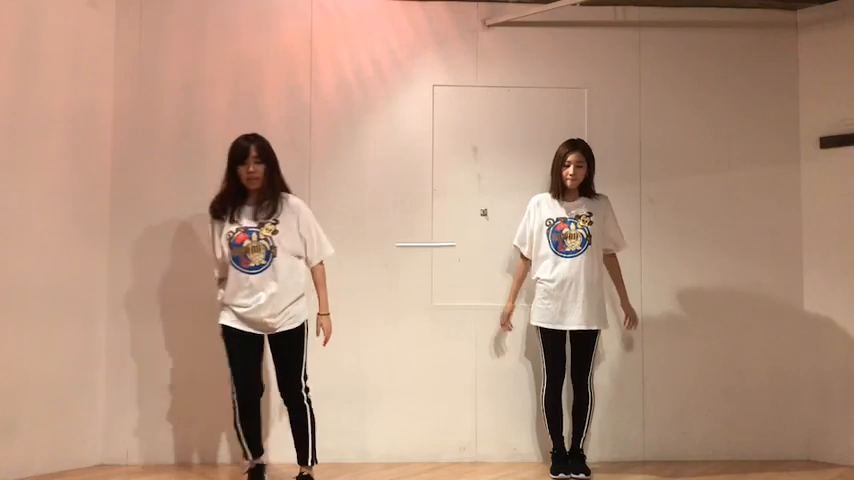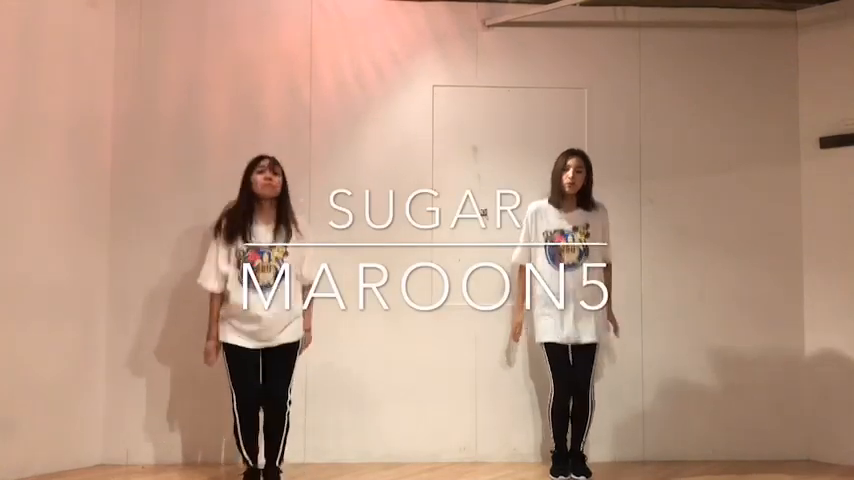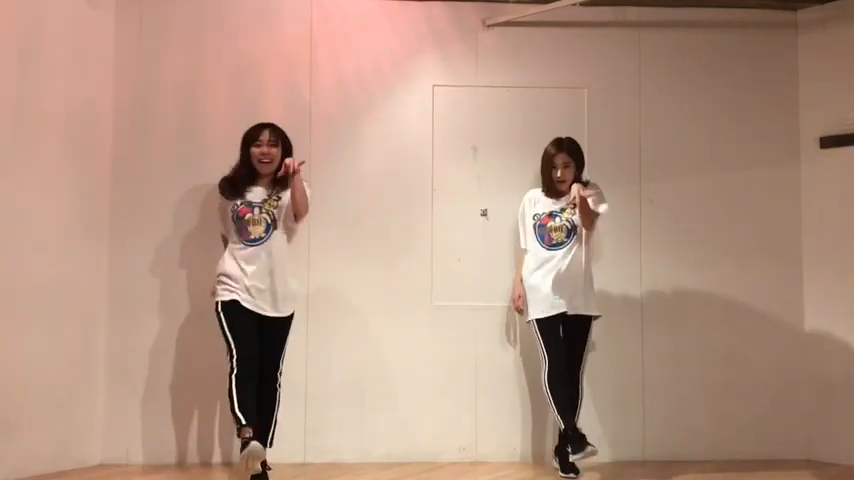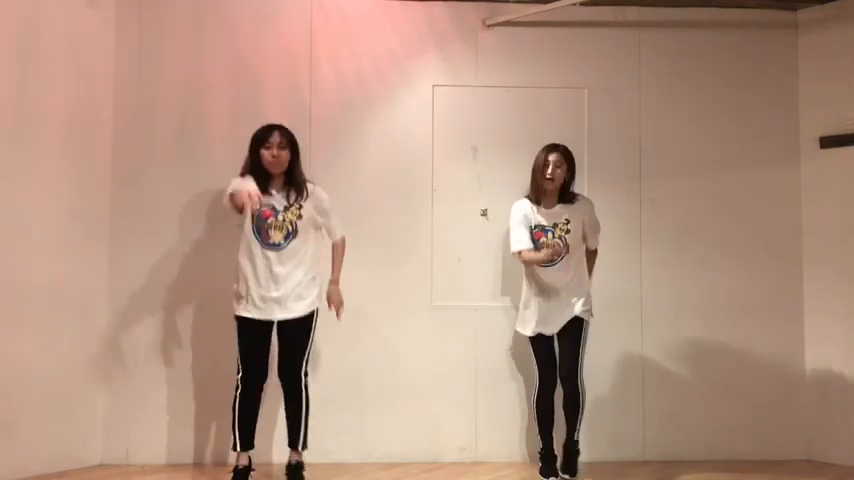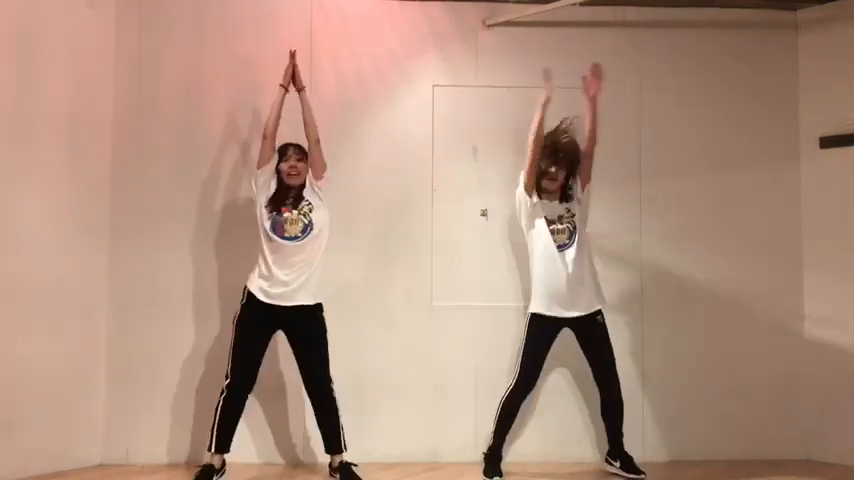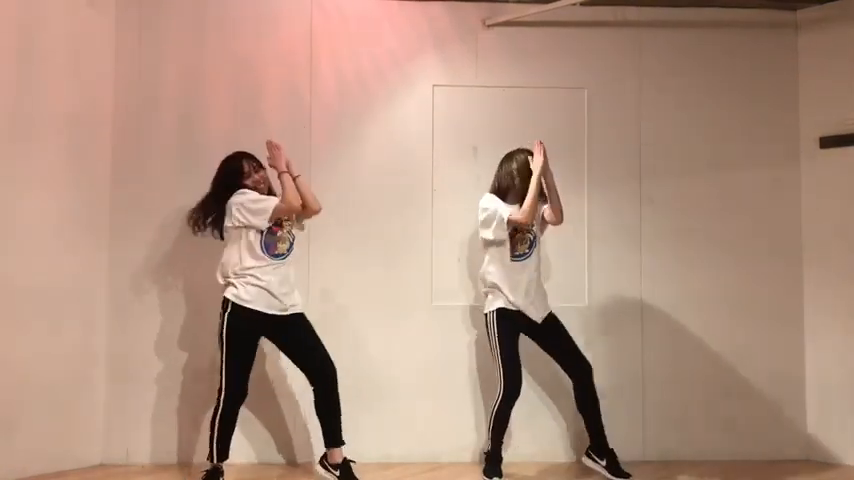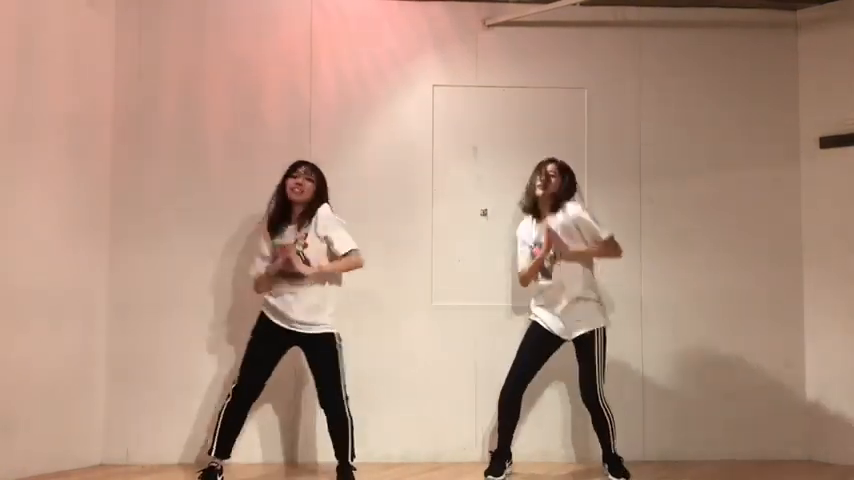
dt=0.7s
person 1, frame 1
left shoulder: (291, 207)
right shoulder: (224, 212)
left elbow: (316, 260)
right elbow: (221, 271)
left wrist: (324, 311)
right wrist: (227, 306)
left hip: (288, 315)
right hip: (239, 318)
left knee: (295, 393)
right knee: (246, 393)
person 1, frame 2
left shoulder: (294, 228)
right shoulder: (229, 228)
left elbow: (306, 281)
right elbow: (215, 285)
left wrist: (307, 321)
right wrist: (210, 335)
left hip: (282, 333)
right hip: (238, 333)
left knee: (276, 402)
right knee: (245, 404)
person 1, frame 3
left shoulder: (289, 189)
right shoulder: (232, 190)
left elbow: (301, 211)
left wrist: (295, 179)
left hip: (277, 298)
right hip: (235, 292)
left knee: (269, 377)
right knee: (243, 361)
right ankle: (248, 441)
person 1, frame 4
left shoulder: (312, 195)
right shoulder: (246, 187)
left elbow: (337, 236)
right elbow: (234, 200)
left wrist: (335, 282)
right wrist: (244, 194)
left hip: (298, 301)
right hip: (252, 303)
left knee: (293, 375)
right knee: (250, 380)
person 1, frame 5
left shoulder: (316, 195)
right shoulder: (267, 194)
left elbow: (313, 140)
right elbow: (268, 136)
left wrist: (302, 89)
right wrist: (282, 89)
left hip: (305, 305)
right hip: (261, 301)
left knee: (320, 385)
right knee: (238, 383)
person 1, frame 6
left shoulder: (274, 204)
right shoulder: (240, 201)
left elbow: (313, 208)
right elbow: (293, 205)
left wrist: (289, 168)
right wrist: (281, 170)
left hip: (286, 307)
right hip: (244, 306)
left knee: (325, 374)
right knee: (233, 390)
person 1, frame 7
left shoulder: (323, 216)
right shoulder: (273, 225)
left elbow: (356, 260)
right elbow: (260, 283)
left wrist: (308, 270)
right wrist: (280, 268)
left hip: (317, 326)
right hip: (274, 320)
left knee: (333, 398)
right knee: (243, 391)
person 2, frame 1
left shoulder: (600, 205)
right shoulder: (540, 204)
left elbow: (609, 255)
right elbow: (525, 256)
left wrist: (625, 302)
right wrist: (511, 301)
left hip: (587, 308)
right hip: (549, 307)
left knee: (582, 381)
right knee: (553, 381)
left ankle: (577, 452)
right ankle: (557, 452)
person 2, frame 2
left shoulder: (597, 213)
right shoulder: (536, 212)
left elbow: (604, 264)
right elbow: (524, 263)
left wrist: (608, 307)
right wrist: (519, 312)
left hip: (587, 316)
right hip: (549, 315)
left knee: (583, 390)
right knee: (562, 389)
person 2, frame 3
left shoulder: (590, 193)
right shoulder: (531, 200)
left elbow: (590, 223)
left wrist: (581, 201)
right wrist: (518, 284)
left hip: (578, 297)
right hip: (542, 296)
left knee: (573, 371)
right knee: (555, 362)
left ankle: (564, 447)
right ankle: (572, 435)
person 2, frame 4
left shoulder: (582, 207)
right shoulder: (522, 209)
right elbow: (521, 254)
right wrist: (539, 257)
left hip: (574, 306)
right hip: (537, 309)
left knee: (570, 376)
right knee: (546, 379)
left ankle: (570, 451)
right ankle: (547, 452)
person 2, frame 5
left shoulder: (577, 197)
right shoulder: (529, 203)
left elbow: (588, 150)
right elbow: (530, 155)
left wrist: (592, 101)
right wrist: (543, 103)
left hip: (586, 305)
right hip: (546, 307)
left knee: (609, 381)
right knee: (523, 383)
person 2, frame 6
left shoulder: (535, 202)
right shoulder: (490, 204)
left elbow: (557, 218)
right elbow: (523, 219)
left wrist: (546, 171)
right wrist: (537, 173)
left hip: (535, 304)
right hip: (502, 305)
left knee: (582, 371)
right knee: (510, 385)
left ankle: (599, 451)
person 2, frame 7
left shoulder: (572, 212)
right shoulder: (526, 227)
left elbow: (615, 250)
right elbow: (524, 279)
left wrist: (566, 251)
right wrist: (543, 254)
left hip: (585, 315)
right hip: (546, 317)
left knee: (593, 395)
right knee: (512, 388)
